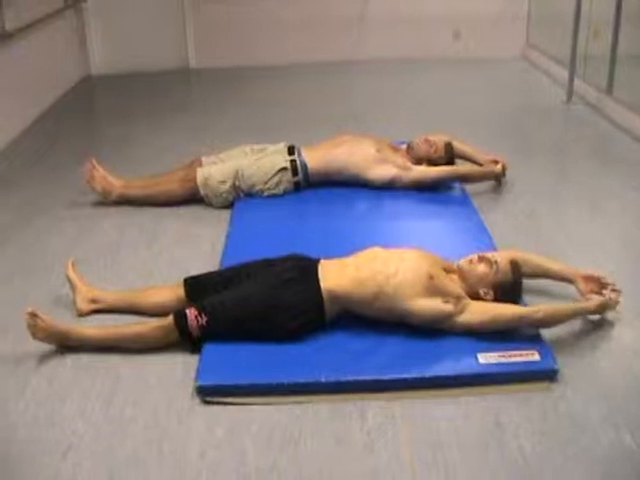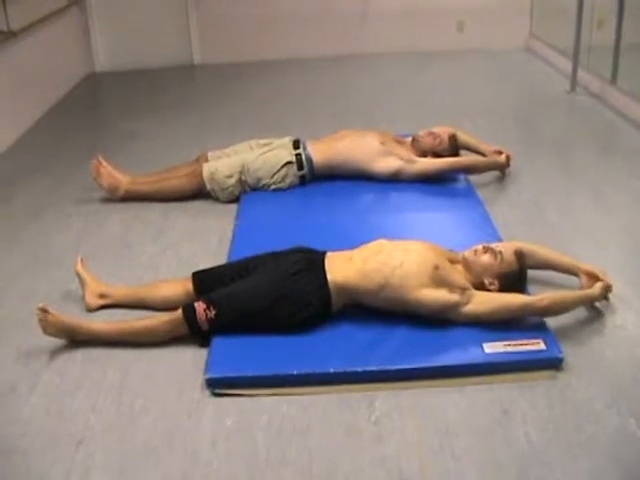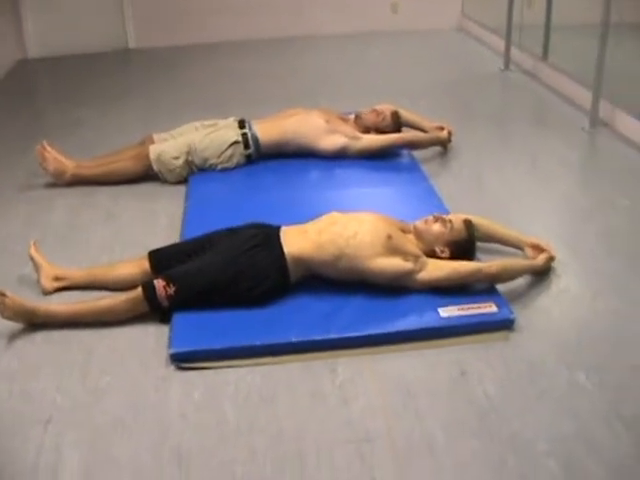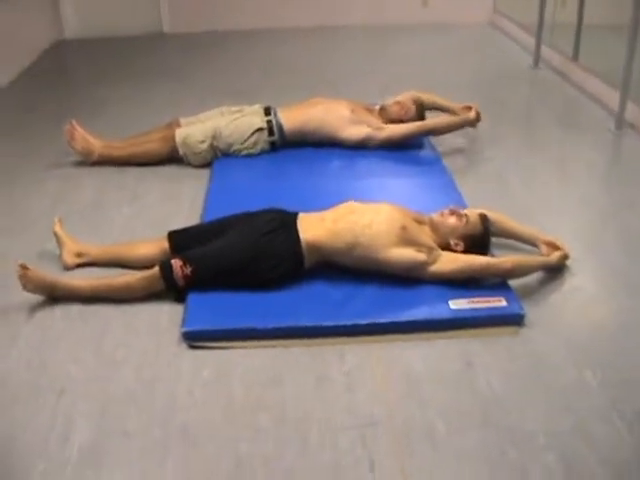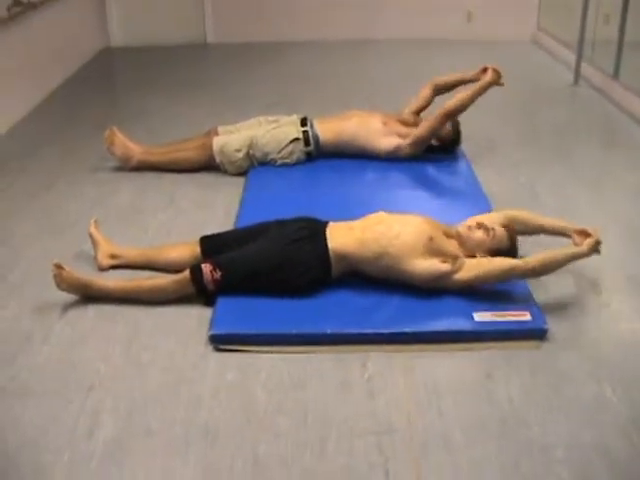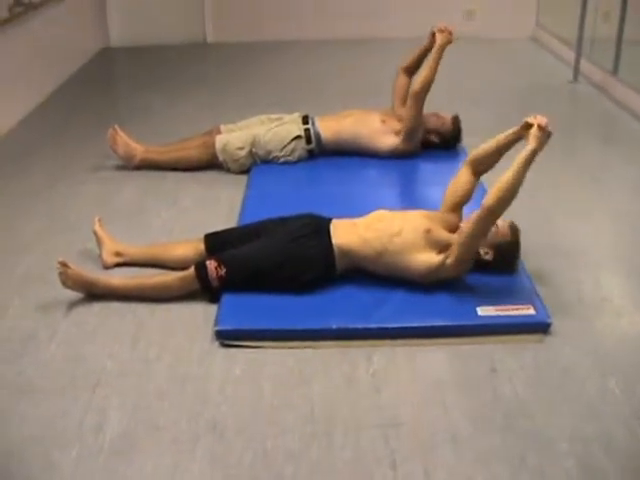
dt=0.7s
person 1, frame 1
left shoulder: (457, 308)
right shoulder: (448, 266)
left elbow: (528, 315)
right elbow: (516, 254)
left wrist: (588, 304)
right wrist: (578, 276)
left hip: (303, 303)
right hip: (305, 267)
left knee: (179, 324)
right knee: (187, 291)
left ankle: (74, 335)
right ankle: (95, 297)
person 1, frame 2
left shoulder: (463, 298)
right shoulder: (451, 259)
left elbow: (531, 304)
right elbow: (522, 246)
left wrist: (588, 294)
right wrist: (581, 269)
left hip: (310, 295)
right hip: (312, 260)
left knee: (190, 317)
right knee: (194, 285)
left ankle: (85, 331)
right ankle: (106, 293)
person 1, frame 3
left shoulder: (416, 266)
right shoulder: (402, 228)
left elbow: (483, 271)
right elbow: (469, 217)
left wrist: (531, 262)
right wrist: (526, 243)
left hip: (267, 269)
right hip: (268, 235)
left knee: (148, 296)
right knee: (151, 263)
left ankle: (45, 313)
right ankle: (59, 274)
person 1, frame 4
left shoulder: (428, 258)
right shoulder: (420, 220)
left elbow: (494, 265)
right elbow: (487, 213)
left wrist: (547, 260)
right wrist: (540, 239)
left hip: (285, 254)
right hip: (286, 221)
left knee: (167, 274)
right knee: (169, 245)
left ankle: (64, 287)
right ankle: (82, 252)
person 1, frame 5
left shoulder: (453, 269)
right shoulder: (452, 232)
left elbow: (519, 265)
right elbow: (510, 214)
left wrist: (576, 250)
right wrist: (570, 228)
left hip: (314, 263)
right hip: (316, 229)
left knee: (197, 279)
right knee: (201, 248)
left ankle: (96, 287)
right ankle: (116, 255)
person 1, frame 6
left shoulder: (449, 263)
right shoulder: (445, 221)
left elbow: (490, 208)
right elbow: (473, 165)
left wrist: (530, 151)
right wrist: (518, 132)
left hip: (315, 260)
right hip: (319, 226)
left knee: (202, 274)
right knee: (205, 247)
left ankle: (101, 285)
right ankle: (121, 251)
person 2, frame 1
left shoulder: (402, 172)
right shoulder: (395, 147)
left elbow: (448, 171)
right elbow: (445, 138)
left wrist: (489, 172)
right wrist: (486, 159)
left hip: (287, 172)
right hip: (286, 152)
left knee: (196, 183)
right knee: (198, 166)
left ankle: (118, 192)
right ankle: (122, 186)
person 2, frame 2
left shoulder: (406, 163)
right shoulder: (400, 141)
left elbow: (451, 164)
right elbow: (451, 129)
left wrist: (495, 162)
right wrist: (490, 150)
left hip: (293, 166)
right hip: (290, 145)
left knee: (204, 178)
right knee: (204, 161)
left ankle: (125, 188)
right ankle: (130, 181)
person 2, frame 3
left shoulder: (351, 141)
right shoulder: (345, 118)
left elbow: (396, 138)
right elbow: (393, 106)
left wrist: (437, 138)
right wrist: (432, 127)
left hip: (239, 145)
right hip: (238, 126)
left knee: (150, 161)
right knee: (151, 142)
left ankle: (72, 173)
right ankle: (75, 165)
person 2, frame 4
left shoulder: (375, 132)
right shoulder: (370, 109)
left elbow: (419, 128)
right elbow: (418, 94)
left wrist: (463, 120)
right wrist: (458, 108)
left hip: (265, 133)
right hip: (263, 113)
left knee: (178, 144)
right knee: (176, 127)
left ankle: (100, 152)
right ankle: (104, 145)
person 2, frame 5
left shoulder: (406, 145)
right shoulder: (406, 122)
left elbow: (447, 111)
right elbow: (434, 86)
left wrist: (482, 86)
right wrist: (474, 76)
left hip: (301, 143)
right hip: (300, 124)
left knee: (214, 151)
right knee: (216, 133)
left ankle: (138, 158)
right ankle: (142, 151)
person 2, frame 6
left shoulder: (405, 141)
right shoulder: (398, 118)
left elbow: (417, 92)
right elbow: (405, 73)
left wrist: (439, 49)
right wrist: (430, 46)
left hip: (301, 140)
right hip: (300, 122)
left knee: (217, 149)
right knee: (218, 133)
left ankle: (141, 157)
right ankle: (144, 151)
